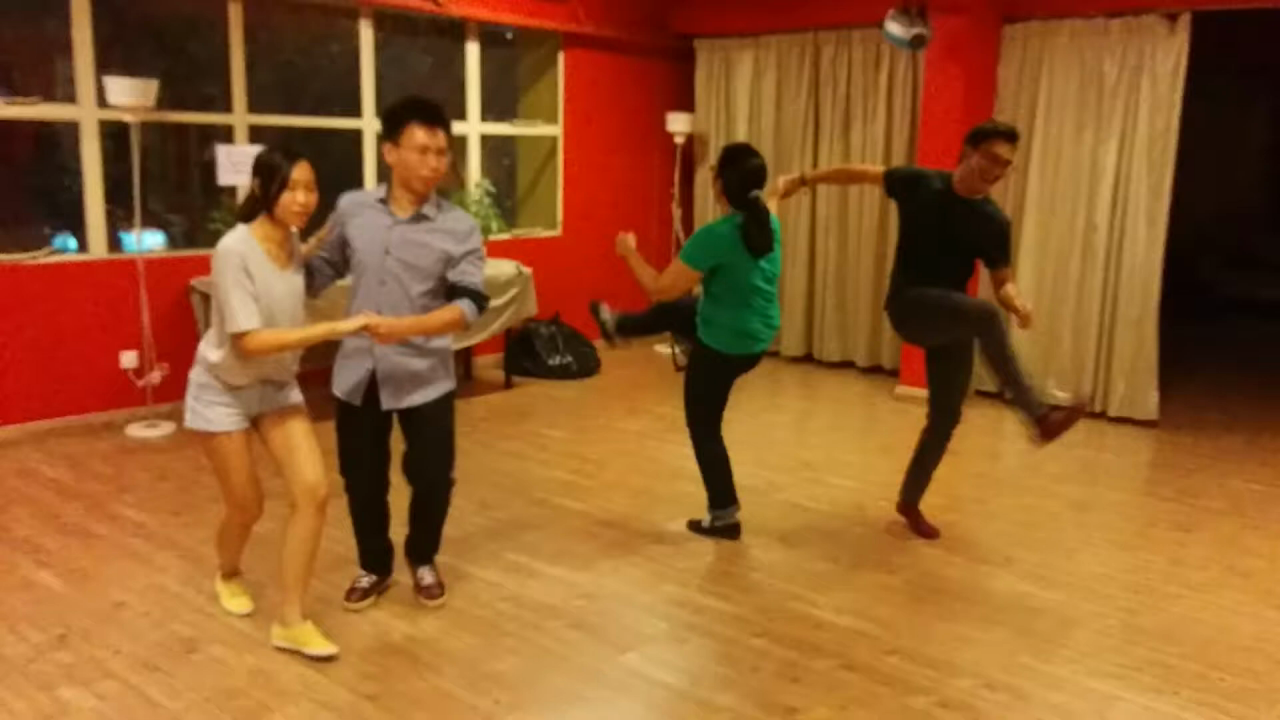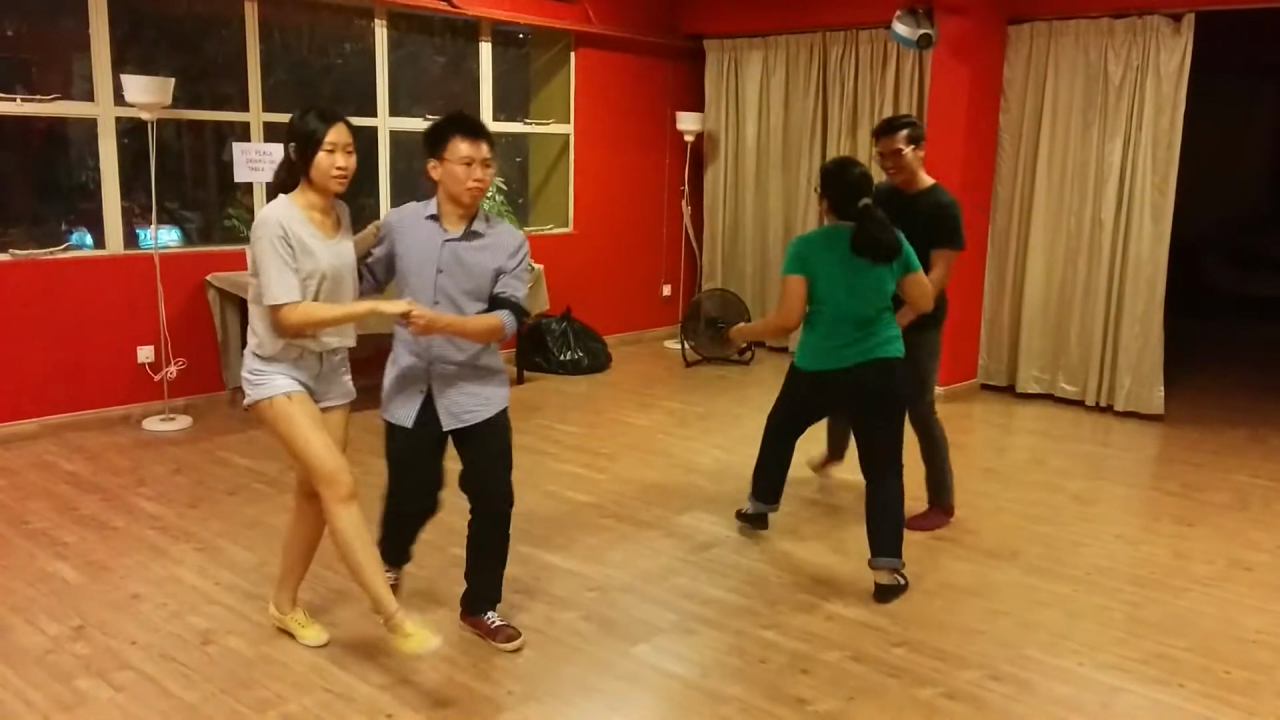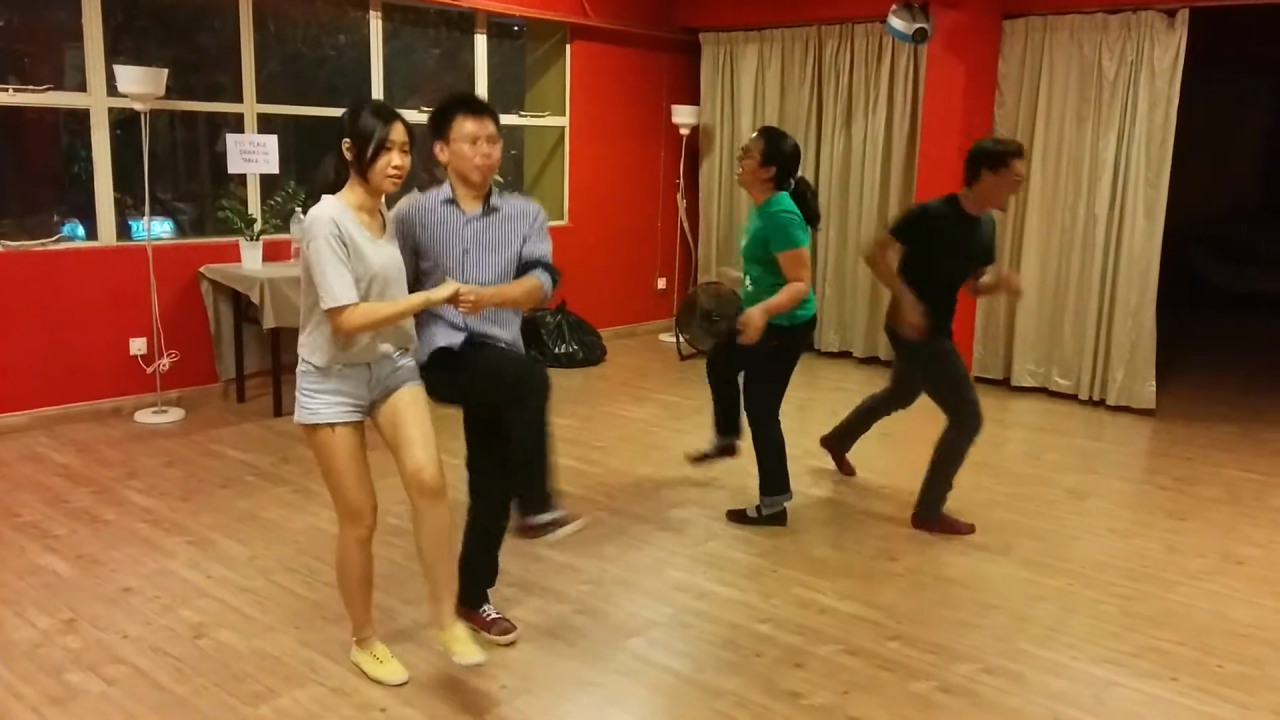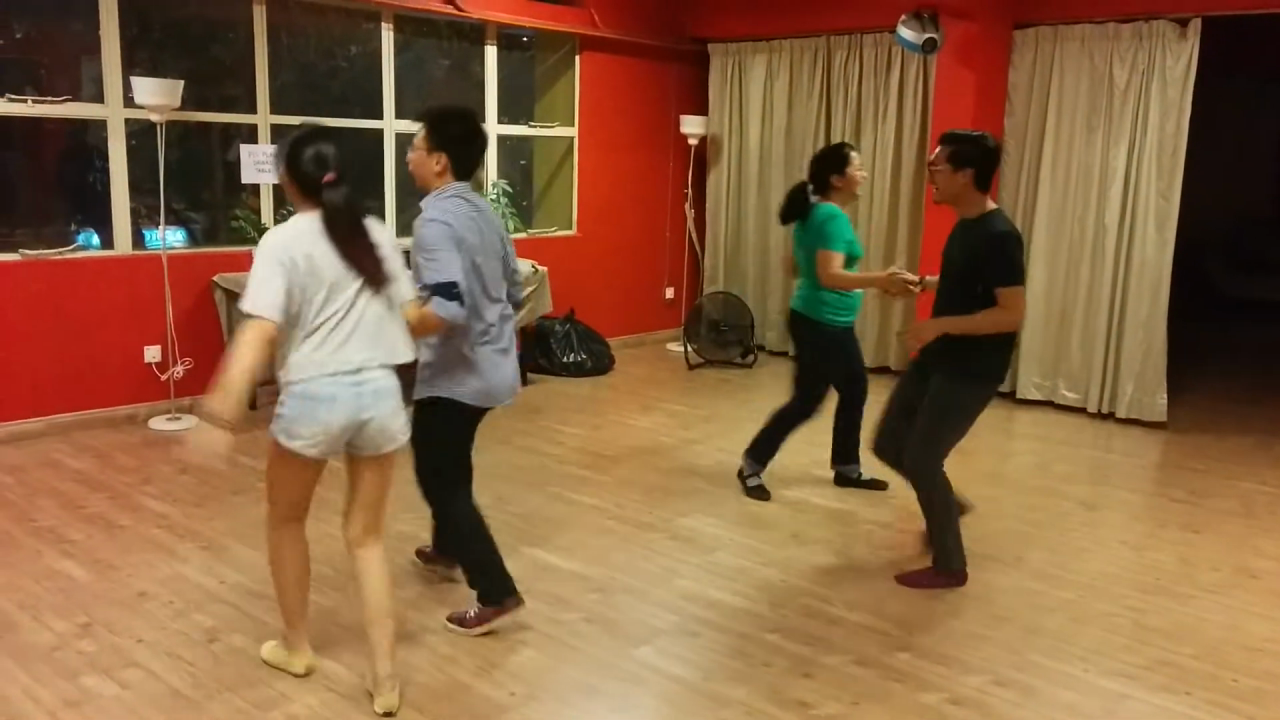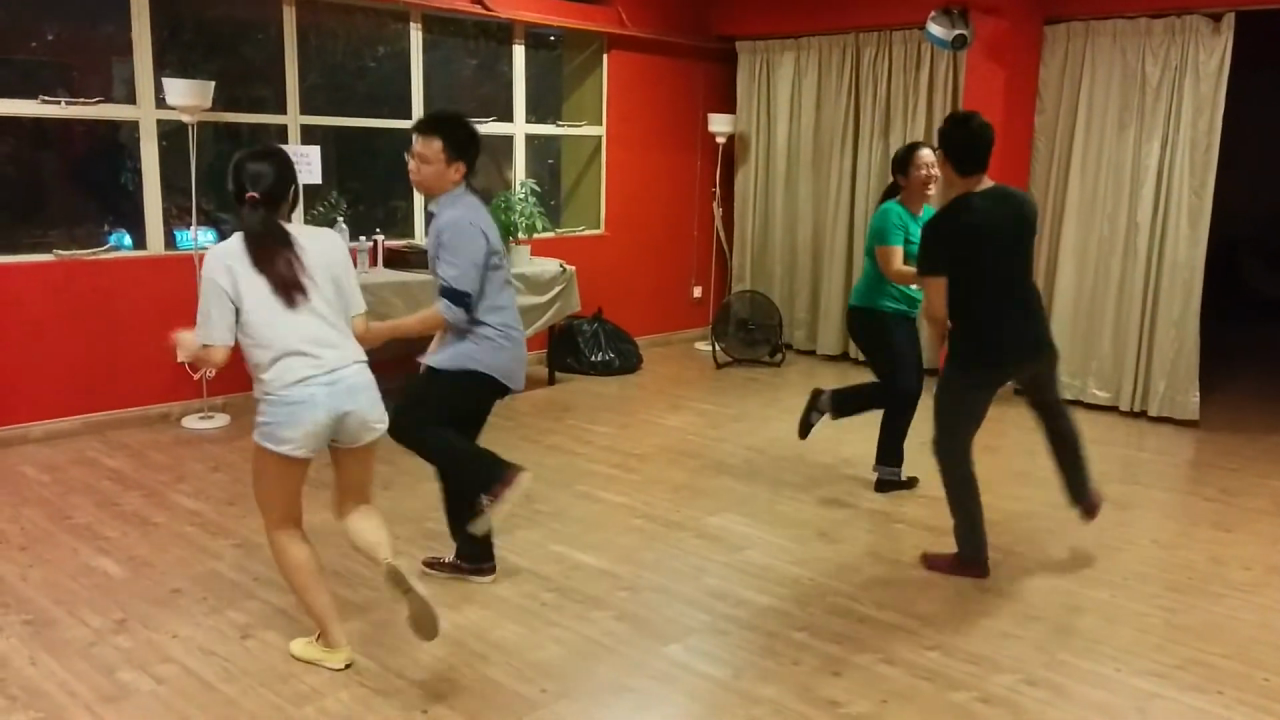
dt=1s
person 1, frame 1
left shoulder: (291, 242)
right shoulder: (234, 251)
right elbow: (250, 341)
right wrist: (335, 328)
left hip: (279, 385)
right hip: (224, 389)
left knee: (314, 492)
right knee: (247, 505)
left ankle: (291, 621)
right ankle: (228, 574)
person 1, frame 2
left shoulder: (338, 215)
right shoulder: (275, 220)
right elbow: (288, 315)
left wrist: (384, 233)
right wrist: (377, 308)
left hip: (332, 366)
right hip: (277, 369)
left knee: (315, 491)
right knee: (339, 484)
left ankle: (286, 603)
right ankle: (395, 615)
person 1, frame 3
left shoulder: (384, 216)
right shoulder: (326, 221)
right elbow: (347, 319)
right wrist: (430, 296)
left hip: (391, 366)
right hip: (332, 379)
left knee: (428, 477)
right knee: (360, 516)
left ankle: (448, 619)
right ankle: (364, 639)
person 1, frame 4
left shoulder: (283, 242)
right shoulder: (375, 235)
left elbow: (259, 329)
right elbow: (411, 318)
left wrist: (219, 413)
left hip: (316, 399)
right hip: (381, 396)
left knee: (285, 520)
right knee: (366, 537)
left ankle: (295, 646)
person 1, frame 5
left shoulder: (221, 260)
right shoulder: (329, 242)
left elbow: (216, 353)
right elbow: (355, 328)
left wrist: (188, 344)
left hip: (288, 402)
right hip: (352, 385)
left knee: (282, 527)
right knee: (354, 505)
left ankle: (332, 641)
right ankle: (392, 564)
person 2, frame 1
left shoulder: (460, 228)
right shoulder: (351, 210)
left elbow: (470, 305)
right elbow: (322, 271)
left wrist: (407, 327)
left hip: (425, 374)
right hip: (360, 370)
left knee: (432, 475)
right knee: (362, 476)
left ankle: (422, 558)
right ankle: (374, 566)
person 2, frame 2
left shoulder: (509, 242)
right shoulder: (400, 224)
left elbow: (508, 321)
right elbow: (367, 281)
left wrist: (445, 323)
left hip: (478, 388)
right hip: (412, 386)
left knee: (493, 499)
right knee: (412, 496)
left ankle: (481, 605)
right ankle: (391, 559)
person 2, frame 3
left shoulder: (527, 214)
right shoulder: (413, 212)
left elbow: (543, 282)
left wrist: (486, 295)
left hip: (500, 350)
right hip: (442, 348)
left knee: (497, 479)
right knee: (527, 375)
left ankle: (475, 598)
right ankle: (536, 506)
person 2, frame 4
left shoulder: (436, 221)
right shoulder: (484, 212)
left elbow: (446, 308)
right elbow: (512, 287)
right wrist: (499, 321)
left hip: (458, 371)
right hip: (492, 364)
left knee: (439, 480)
right knee: (450, 459)
left ankle: (498, 596)
right ankle: (447, 548)
person 2, frame 5
left shoulder: (460, 223)
right shoulder: (449, 216)
left elbow: (455, 310)
left wrist: (386, 330)
right wrist: (435, 349)
left hip: (484, 350)
right hip: (471, 350)
left knee: (406, 419)
right knee: (444, 437)
left ankle: (496, 477)
right ankle: (473, 556)
person 3, frame 1
left shoulder: (994, 221)
right shoulder: (920, 185)
left elbow: (1002, 282)
right elbow: (861, 173)
left wrist: (1018, 304)
right wrist: (805, 179)
left hip: (957, 321)
right hip: (911, 306)
left knee: (946, 416)
right knee: (984, 316)
left ankle: (910, 502)
right ankle: (1038, 416)
person 3, frame 2
left shoulder: (943, 205)
right shoulder: (878, 197)
left elbow: (938, 275)
left wrist: (899, 322)
left hip: (921, 318)
left knee: (920, 407)
left ankle: (941, 503)
right ankle: (835, 449)
person 3, frame 3
left shoulder: (985, 226)
right shoulder: (931, 215)
left elbow: (976, 283)
right elbow: (876, 253)
left wrist: (1001, 281)
right wrist: (902, 298)
left hip: (926, 331)
right hip: (918, 330)
left knee: (901, 392)
right knee: (967, 419)
left ankle: (837, 441)
right ankle: (929, 511)
person 3, frame 4
left shoulder: (999, 235)
right shoulder: (964, 225)
left elbow: (1014, 314)
left wrist: (939, 325)
right wrist: (928, 283)
left hip: (971, 370)
right hip: (936, 357)
left knee: (922, 459)
right knee: (887, 444)
left ankle: (950, 565)
right ankle: (950, 505)
person 3, frame 5
left shoulder: (942, 226)
right shoulder: (1021, 204)
left elbow: (935, 310)
left wrist: (943, 331)
left hip: (976, 354)
right hip: (1032, 341)
left knee: (950, 449)
right knee: (1050, 407)
left ankle: (971, 554)
right ankle: (1083, 495)
person 4, frame 1
left shoulder: (715, 236)
right shoulder: (769, 223)
left elbow: (662, 288)
left wrist: (630, 252)
left hip: (724, 348)
right hip: (759, 337)
left knee: (704, 427)
right knee: (678, 310)
left ankle: (724, 517)
right ankle: (616, 325)
person 4, frame 2
left shoulder: (806, 248)
right shoulder: (891, 242)
left elbow: (787, 319)
right elbow: (923, 303)
left wrist: (746, 330)
left hip: (819, 371)
right hip: (882, 369)
left knee: (780, 430)
right knee: (884, 469)
left ankle: (759, 506)
right ankle: (887, 571)
person 4, frame 3
left shoulder: (782, 216)
right shoulder: (765, 205)
left elbow: (800, 282)
left wrist: (761, 310)
right wrist: (756, 308)
left hip: (785, 326)
right hip: (757, 316)
left knee: (760, 405)
right knee: (719, 363)
left ankle: (774, 503)
right ankle: (725, 439)
person 4, frame 4
left shoulder: (812, 212)
right shoulder: (834, 217)
left elbow: (794, 266)
right elbow: (829, 277)
right wrist: (879, 280)
left hip: (824, 321)
right hip: (822, 324)
left knee: (855, 389)
right knee: (807, 402)
left ankle: (847, 468)
right ankle: (752, 466)
person 4, frame 5
left shoulder: (929, 216)
right shoulder: (890, 215)
right elbow: (892, 270)
left hip: (903, 314)
right hip: (875, 311)
left knee: (908, 391)
right knee: (902, 388)
left ankle: (888, 472)
right ankle: (827, 403)
